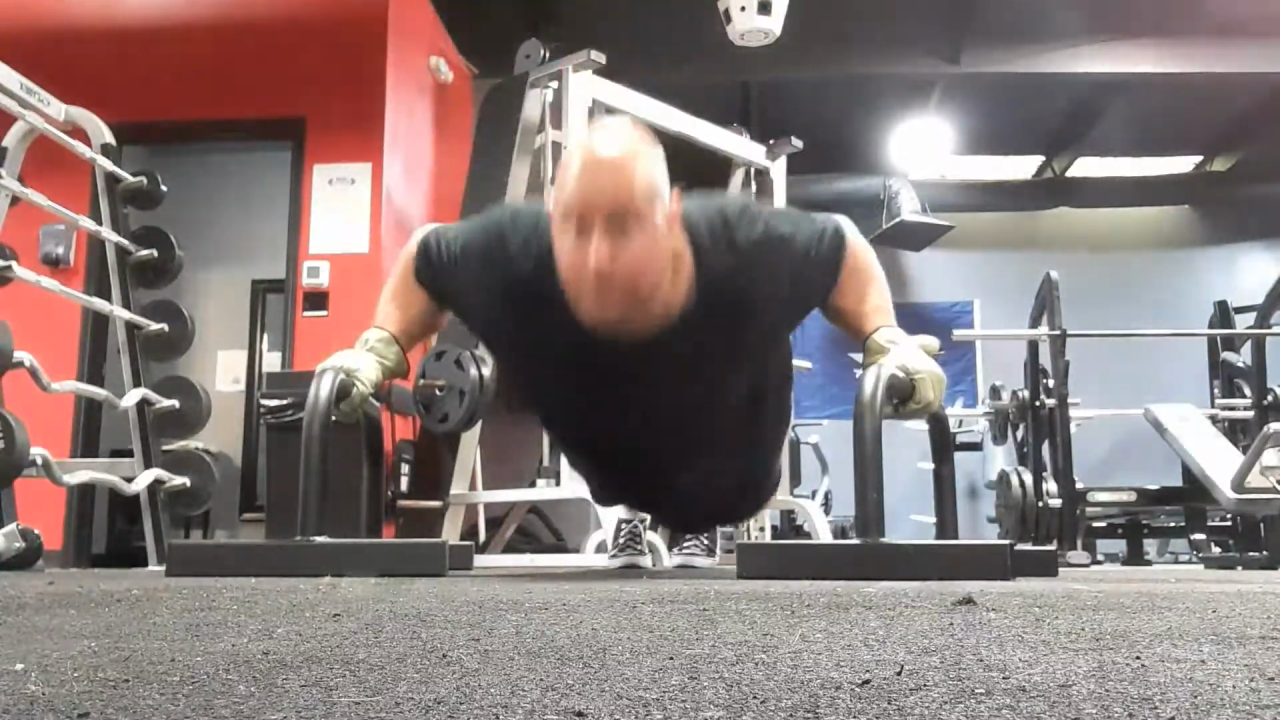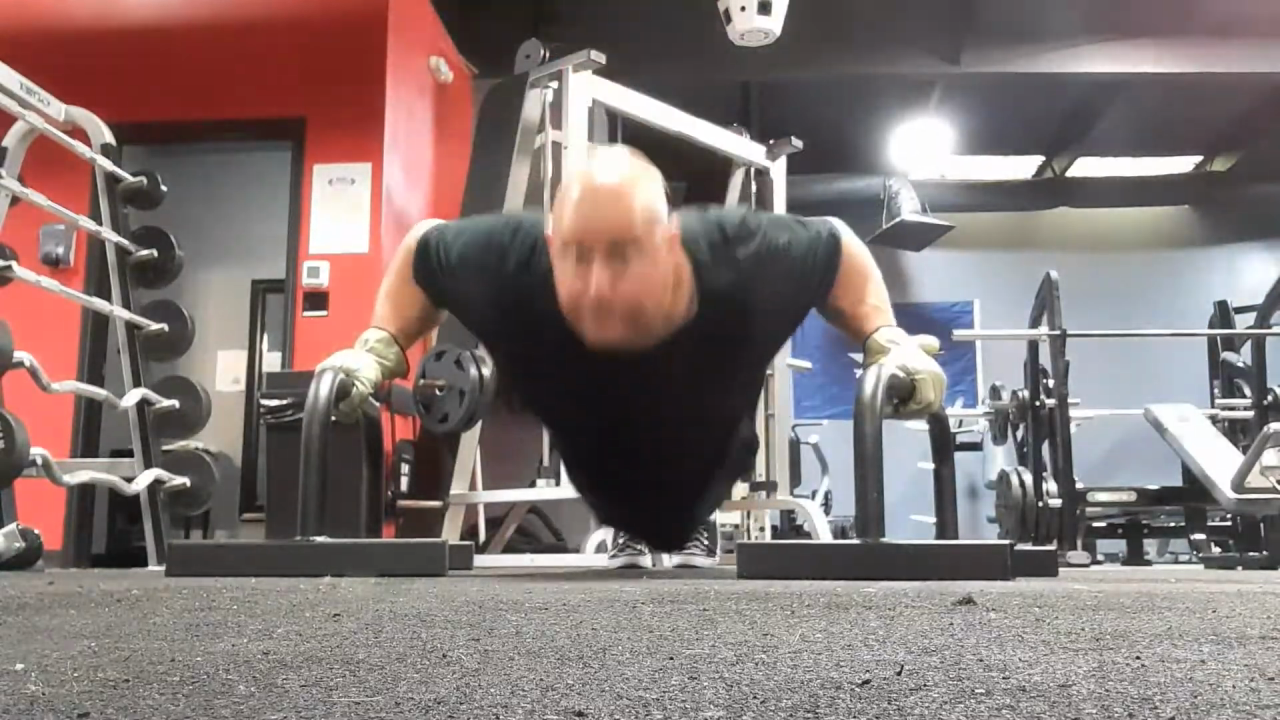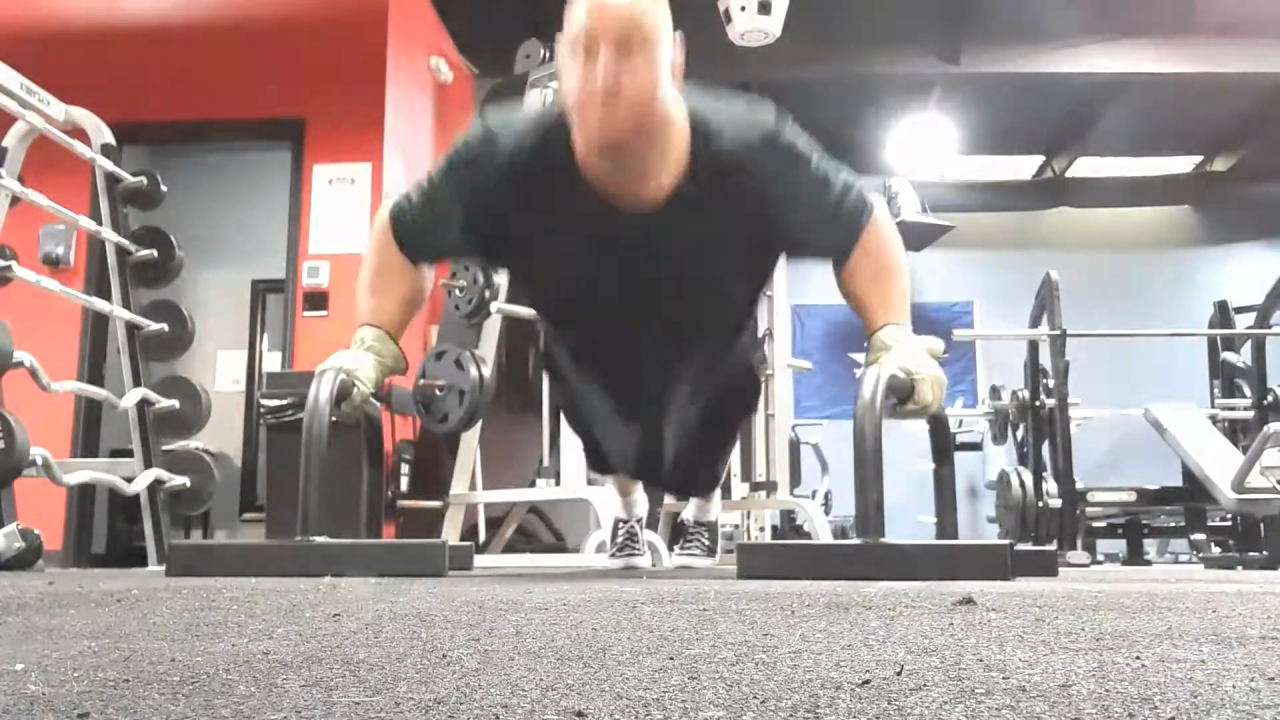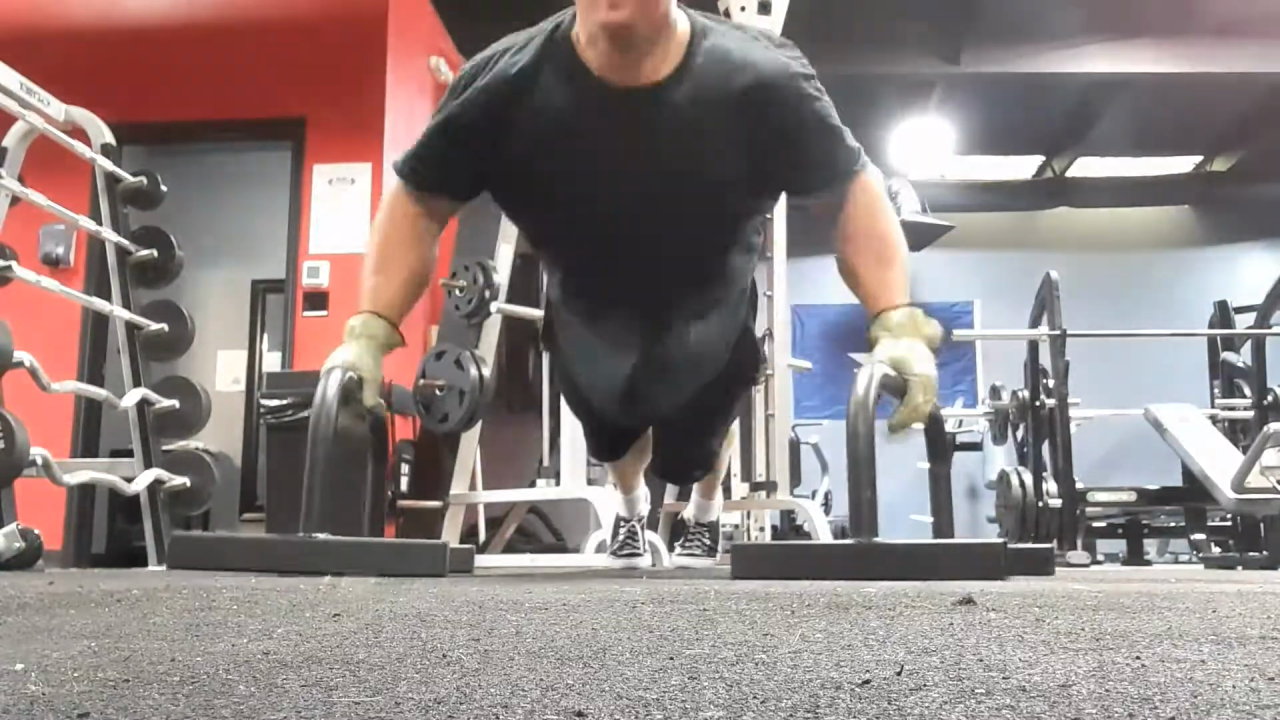
dt=0.2s
person 1, frame 1
left shoulder: (749, 250)
right shoulder: (506, 257)
left elbow: (841, 250)
right elbow: (423, 261)
left wrist: (889, 343)
right wrist: (378, 350)
right hip: (607, 462)
left ankle: (698, 529)
right ankle: (632, 526)
person 1, frame 2
left shoulder: (744, 265)
right shoulder: (504, 264)
left elbow: (836, 248)
right elbow: (425, 250)
left wrist: (887, 344)
right wrist: (377, 349)
left hip: (707, 450)
right hip: (597, 452)
left ankle: (695, 528)
right ankle: (629, 533)
person 1, frame 3
left shoulder: (753, 152)
right shoulder: (504, 157)
left elbow: (859, 223)
right elbow: (404, 234)
left wrist: (893, 340)
right wrist: (372, 347)
left hip: (705, 356)
right hip: (591, 358)
left knee: (695, 465)
right knee: (615, 456)
left ankle: (701, 521)
right ankle: (629, 517)
person 1, frame 4
left shoulder: (757, 71)
right shoulder: (506, 78)
left elbow: (853, 185)
right elbow: (418, 197)
left wrist: (894, 326)
right wrist: (370, 334)
left hip: (709, 310)
right hip: (589, 311)
left knee: (696, 440)
right knee: (613, 435)
left ankle: (703, 520)
right ankle: (631, 515)
